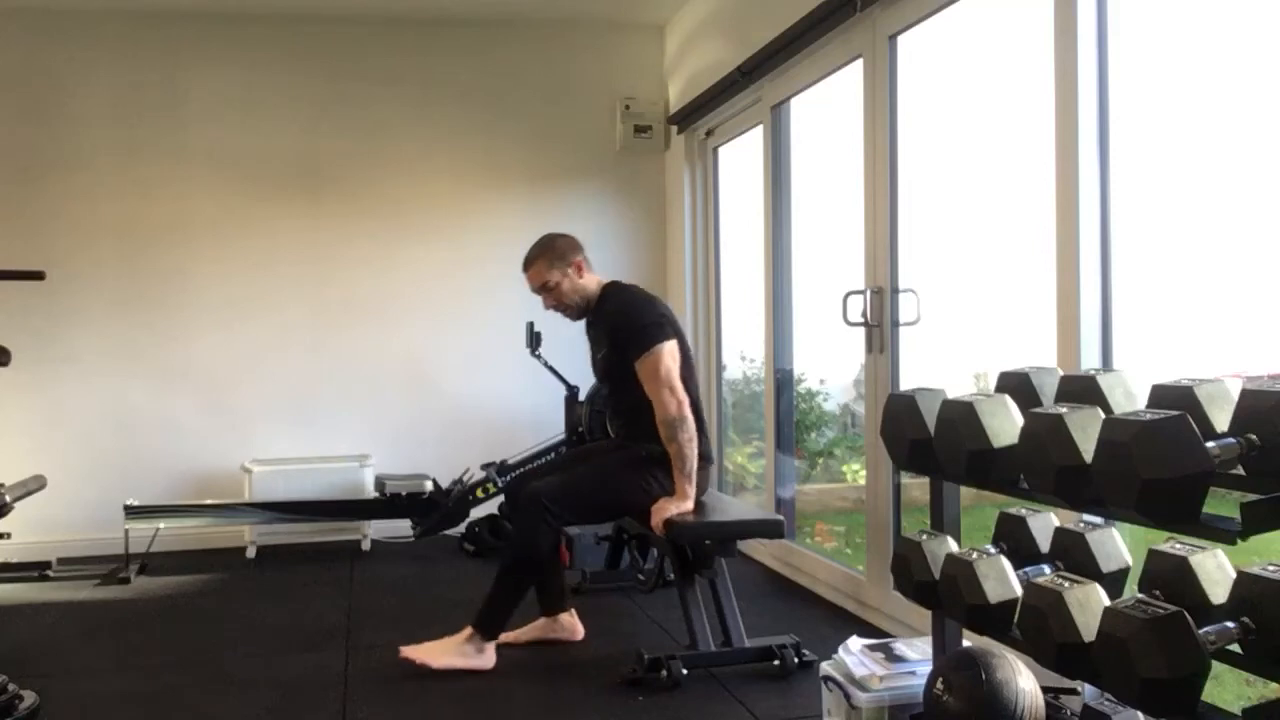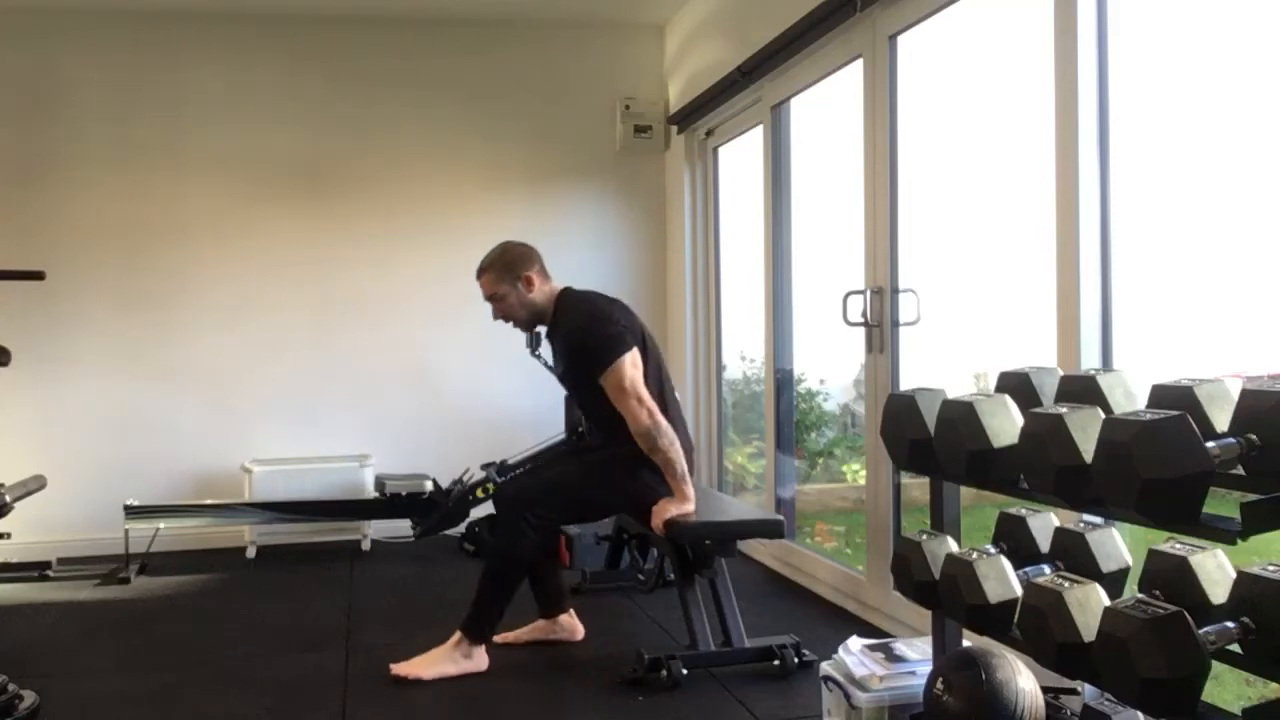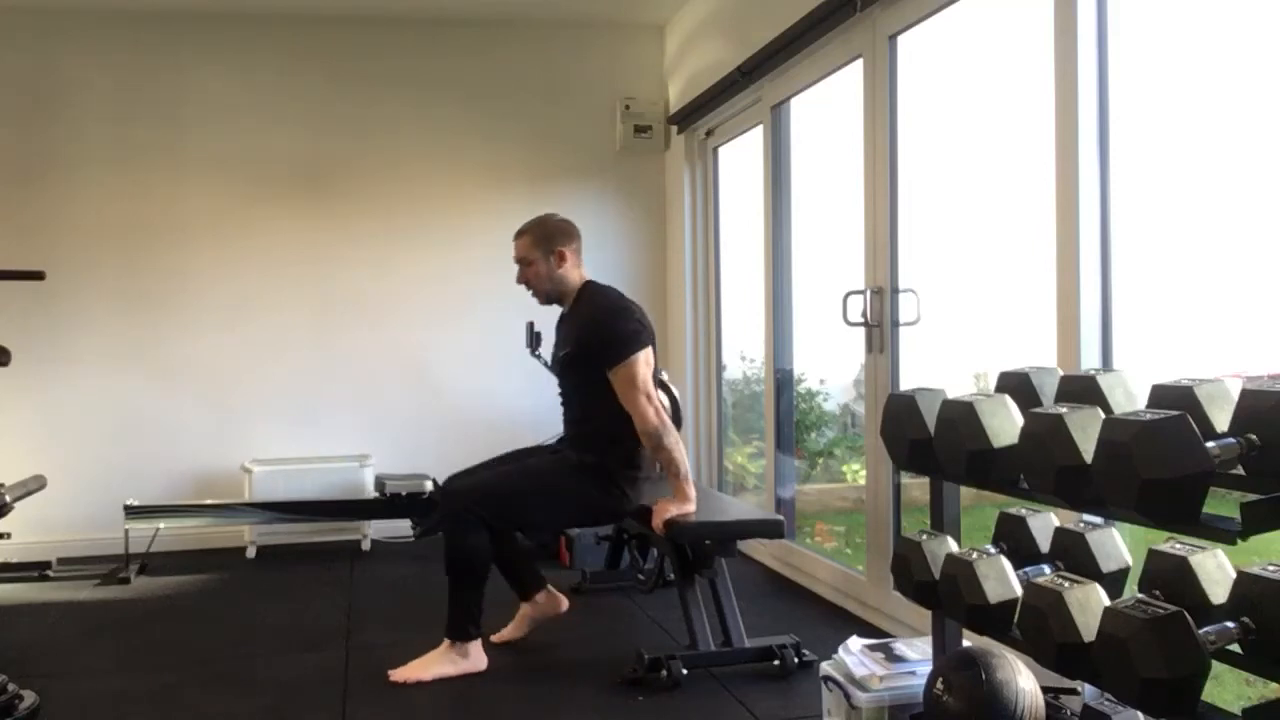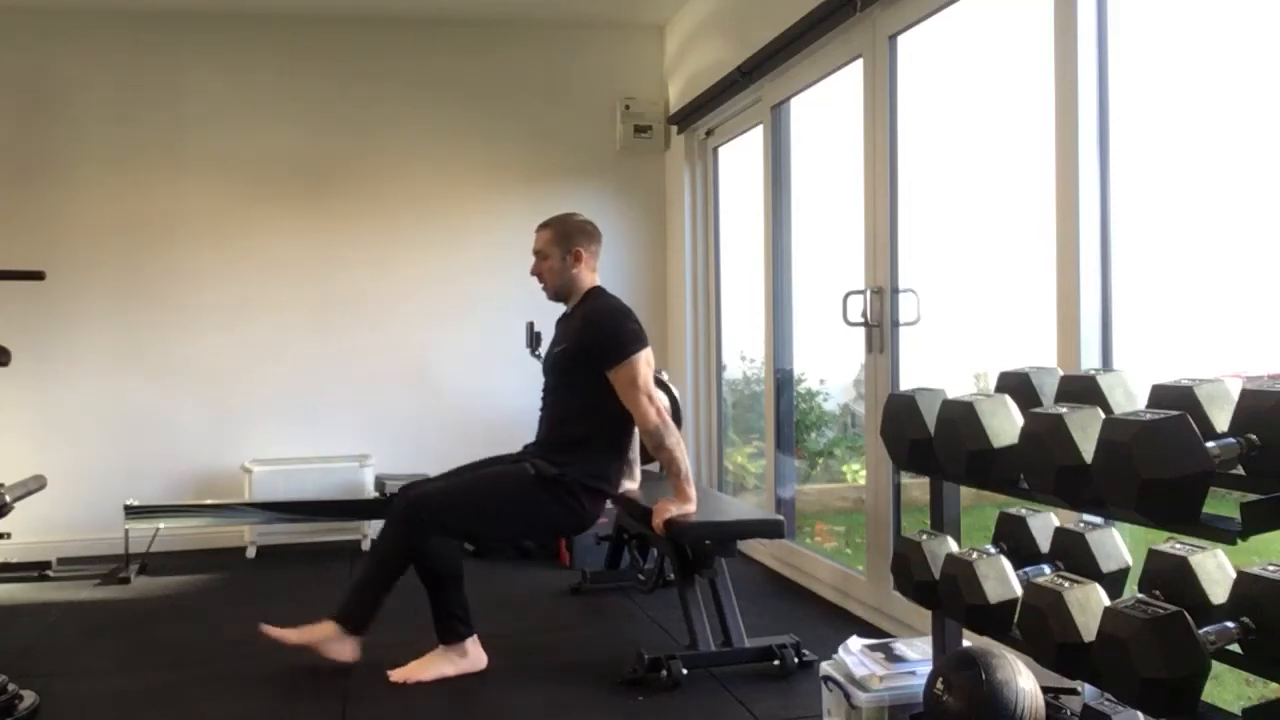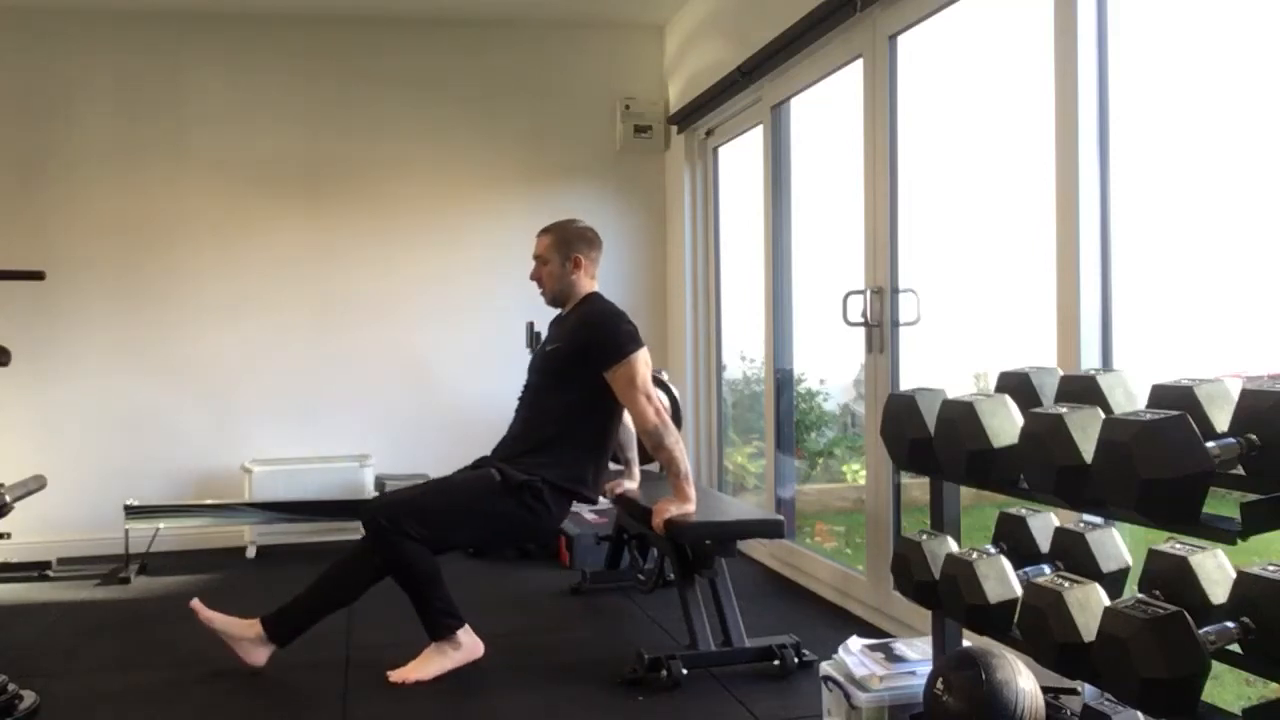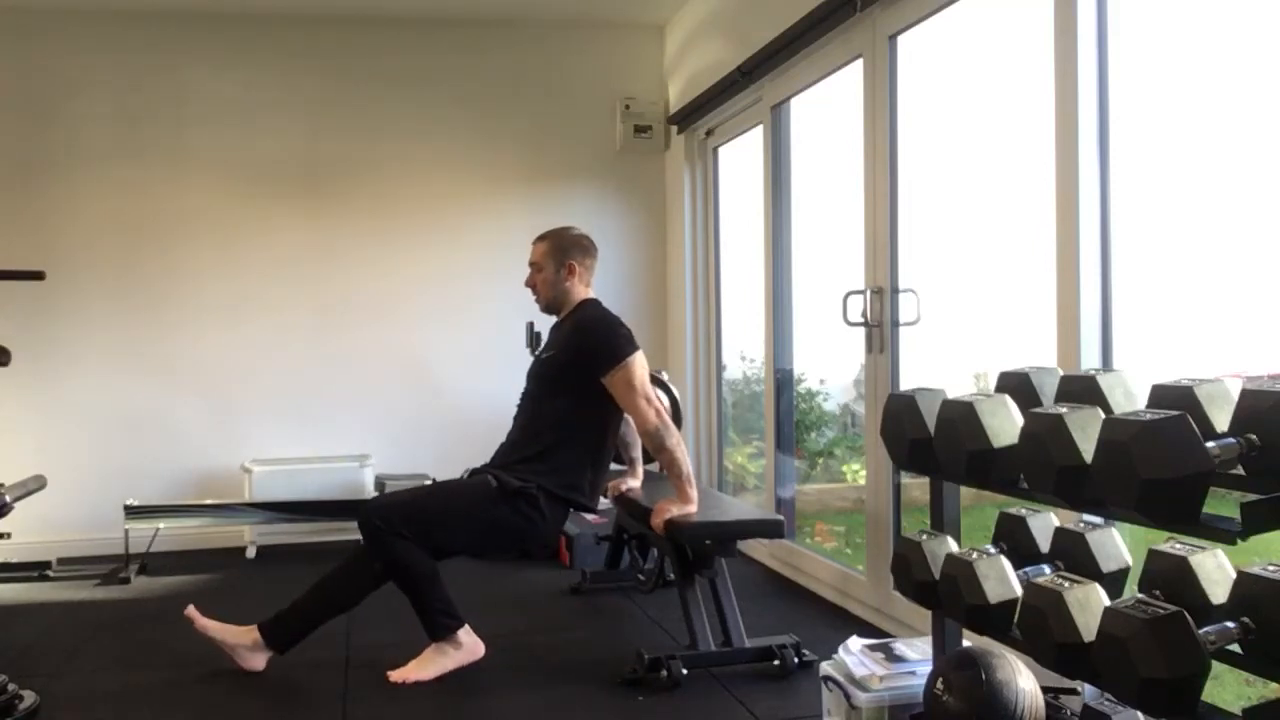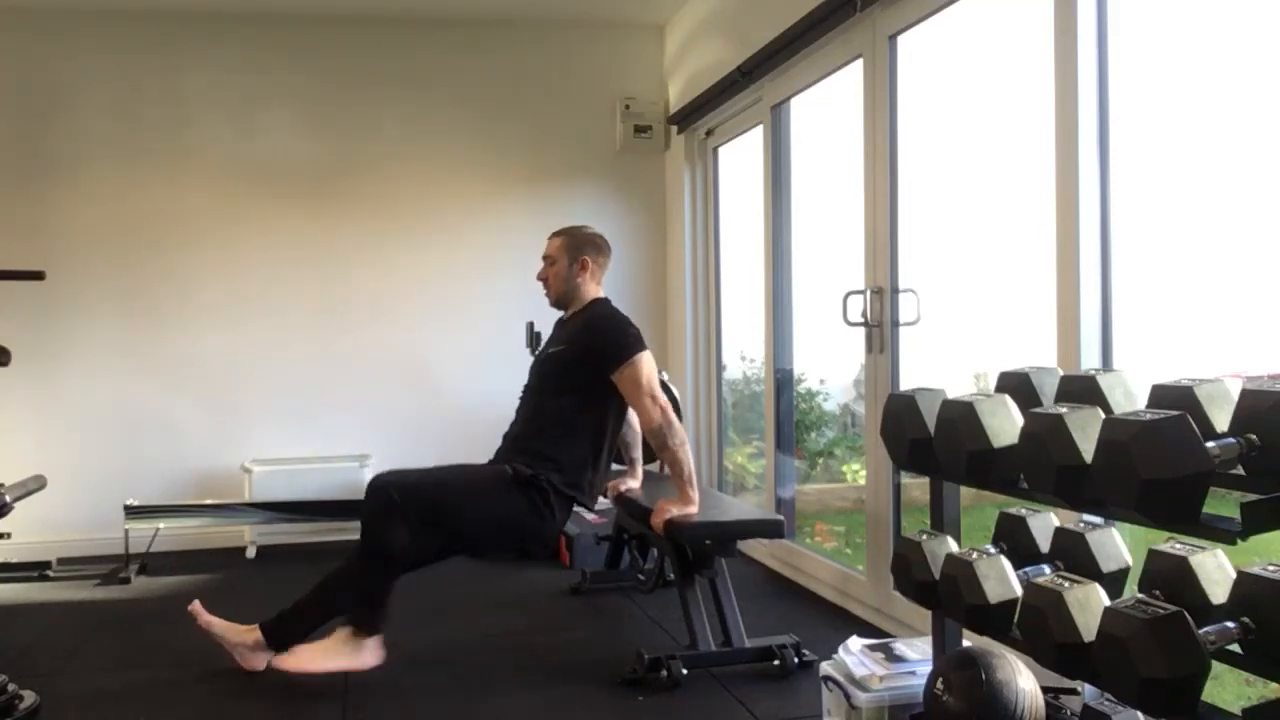
dt=0.3s
person 1, frame 1
left shoulder: (633, 312)
right shoulder: (601, 316)
left elbow: (672, 402)
left wrist: (683, 493)
left hip: (661, 463)
right hip: (632, 449)
left knee: (538, 503)
right knee: (522, 492)
left ankle: (479, 642)
right ankle: (558, 616)
person 1, frame 2
left shoulder: (589, 322)
right shoulder: (564, 321)
left elbow: (641, 409)
left wrist: (681, 494)
left hip: (647, 463)
right hip: (616, 449)
left knee: (522, 504)
right knee: (513, 495)
left ankle: (469, 646)
right ankle: (558, 617)
person 1, frame 3
left shoulder: (607, 315)
right shoulder: (574, 315)
left elbow: (646, 409)
left wrist: (682, 495)
right wrist: (651, 474)
left hip: (601, 478)
right hip: (578, 456)
left knee: (461, 503)
right knee: (462, 490)
left ankle: (463, 647)
right ankle: (539, 596)
person 1, frame 4
left shoulder: (608, 320)
right shoulder: (574, 320)
left elbow: (648, 409)
right elbow: (617, 407)
left wrist: (683, 496)
right wrist: (627, 474)
left hip: (564, 490)
right hip: (543, 466)
left knee: (423, 510)
right knee: (410, 503)
left ankle: (458, 647)
right ankle: (345, 630)
person 1, frame 5
left shoulder: (603, 324)
right shoulder: (567, 323)
left elbow: (647, 409)
right elbow: (614, 406)
left wrist: (683, 496)
right wrist: (629, 475)
left hip: (530, 493)
right hip: (508, 475)
left knee: (386, 517)
right knee: (387, 530)
left ankle: (453, 640)
right ankle: (267, 634)
person 1, frame 6
left shoulder: (597, 330)
right shoulder: (570, 329)
left elbow: (647, 411)
right elbow: (619, 409)
left wrist: (684, 497)
right wrist: (633, 474)
left hip: (529, 501)
right hip: (511, 487)
left knee: (382, 517)
right knee: (385, 541)
left ankle: (453, 639)
right ankle: (264, 640)
person 1, frame 7
left shoulder: (606, 328)
right shoulder: (573, 327)
left elbow: (654, 411)
right elbow: (620, 407)
left wrist: (685, 498)
right wrist: (632, 474)
left hip: (532, 496)
right hip: (513, 484)
left knee: (388, 494)
right knee: (393, 524)
left ankle: (361, 638)
right ankle: (266, 635)
